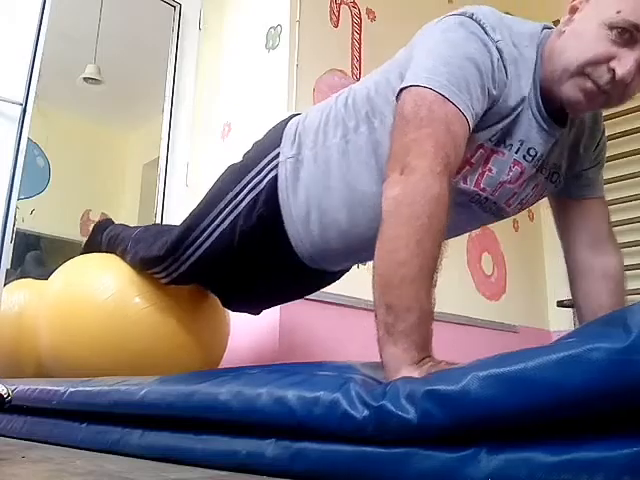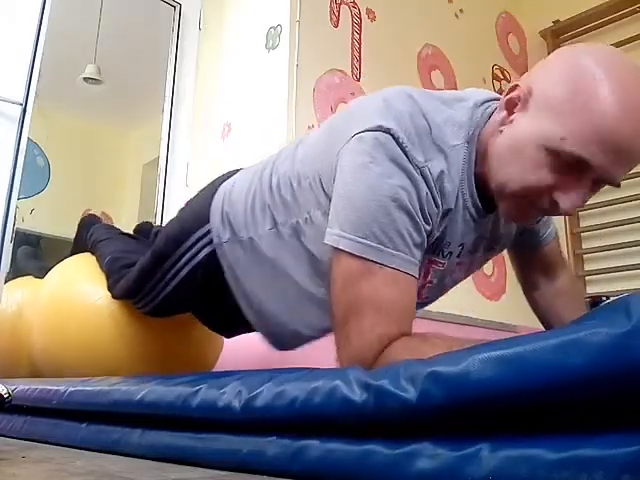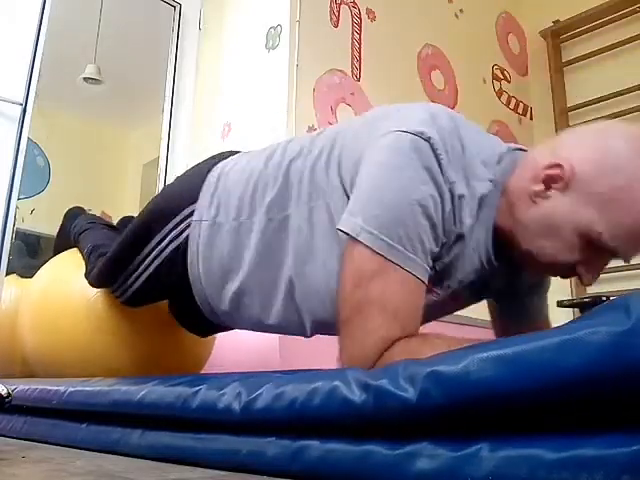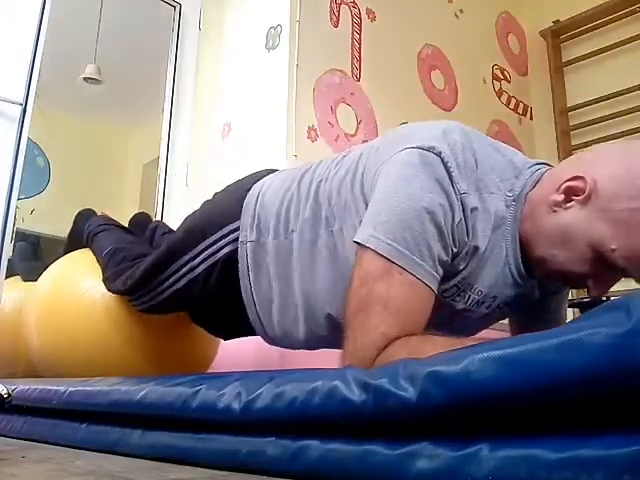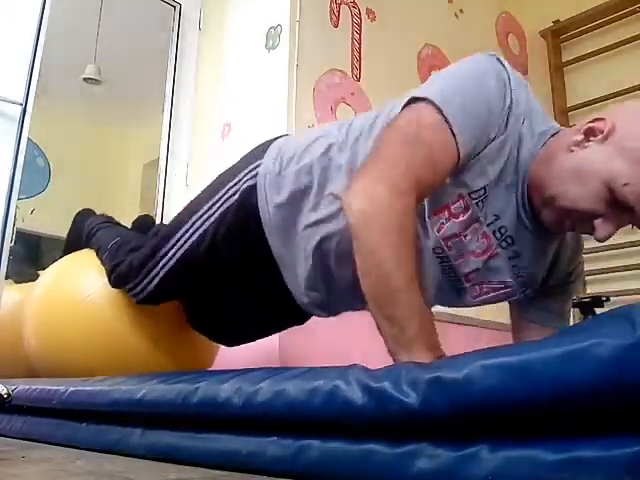
dt=0.7s
person 1, frame 1
left shoulder: (585, 130)
left elbow: (595, 255)
right elbow: (413, 181)
right wrist: (408, 360)
right hip: (288, 183)
left knee: (235, 293)
right knee: (173, 263)
left ankle: (128, 239)
right ankle: (112, 238)
person 1, frame 2
left shoulder: (527, 165)
right shoulder: (396, 148)
left elbow: (547, 275)
right elbow: (369, 358)
right hip: (229, 238)
left knee: (211, 317)
right knee: (137, 289)
left ankle: (147, 239)
right ankle: (98, 235)
person 1, frame 3
left shoulder: (524, 237)
right shoulder: (424, 156)
right elbow: (370, 363)
right hip: (207, 217)
left knee: (195, 320)
right knee: (114, 276)
left ankle: (125, 231)
right ankle: (83, 229)
person 1, frame 4
left shoulder: (549, 251)
right shoulder: (442, 172)
right elbow: (370, 359)
left hip: (282, 271)
right hip: (252, 230)
left knee: (201, 315)
right knee: (138, 280)
left ankle: (151, 234)
right ankle: (97, 231)
person 1, frame 5
left shoulder: (556, 263)
right shoulder: (495, 92)
right elbow: (374, 197)
right wrist: (424, 371)
right hip: (274, 198)
left knee: (209, 322)
right knee: (142, 280)
left ankle: (152, 234)
right ankle: (94, 230)
